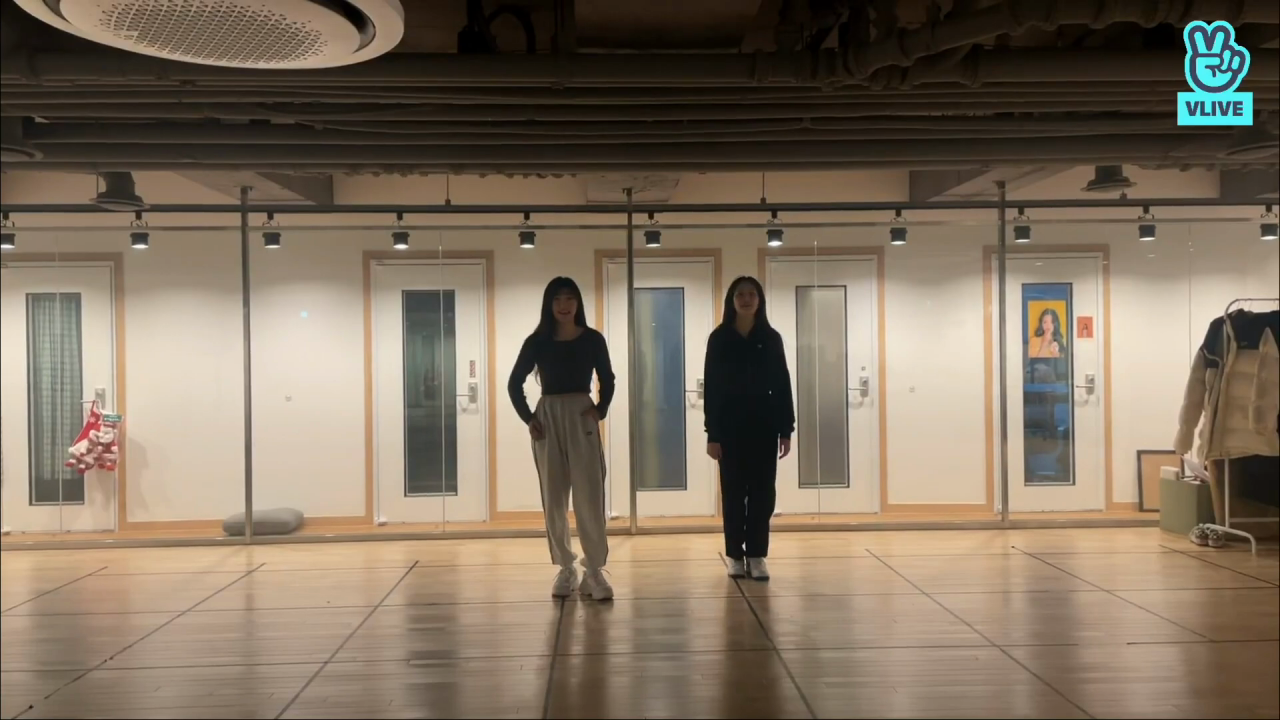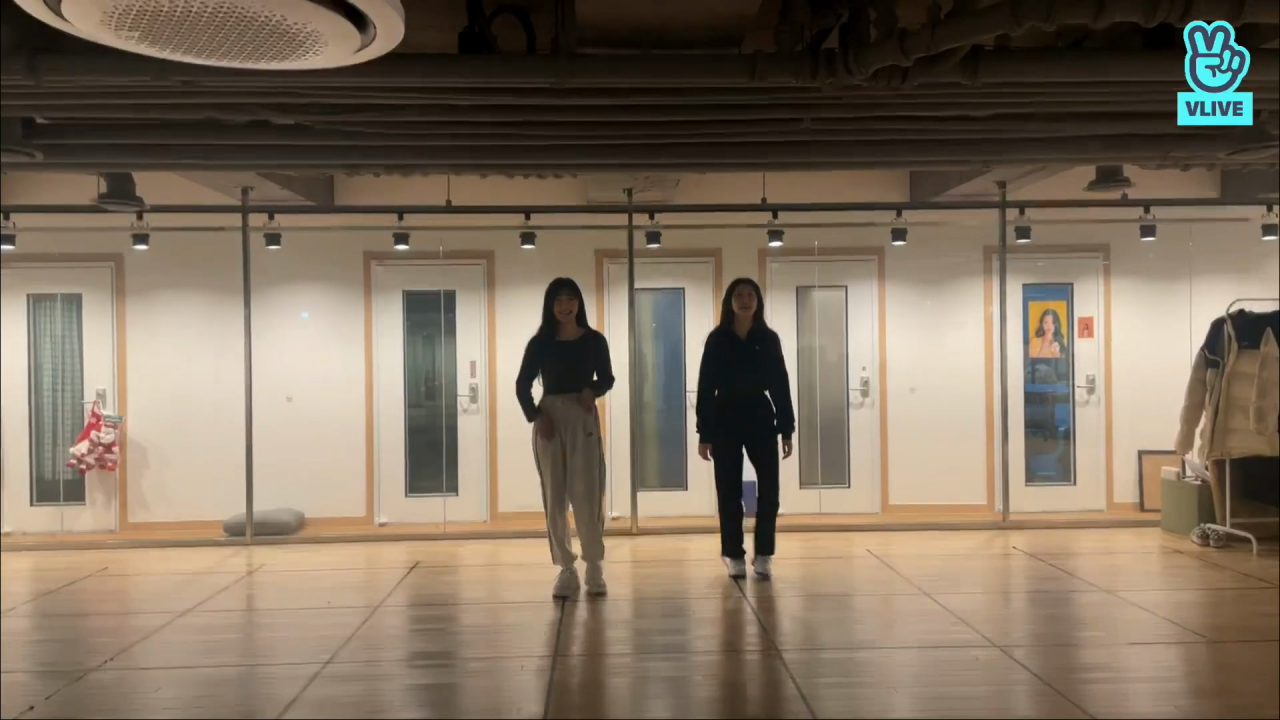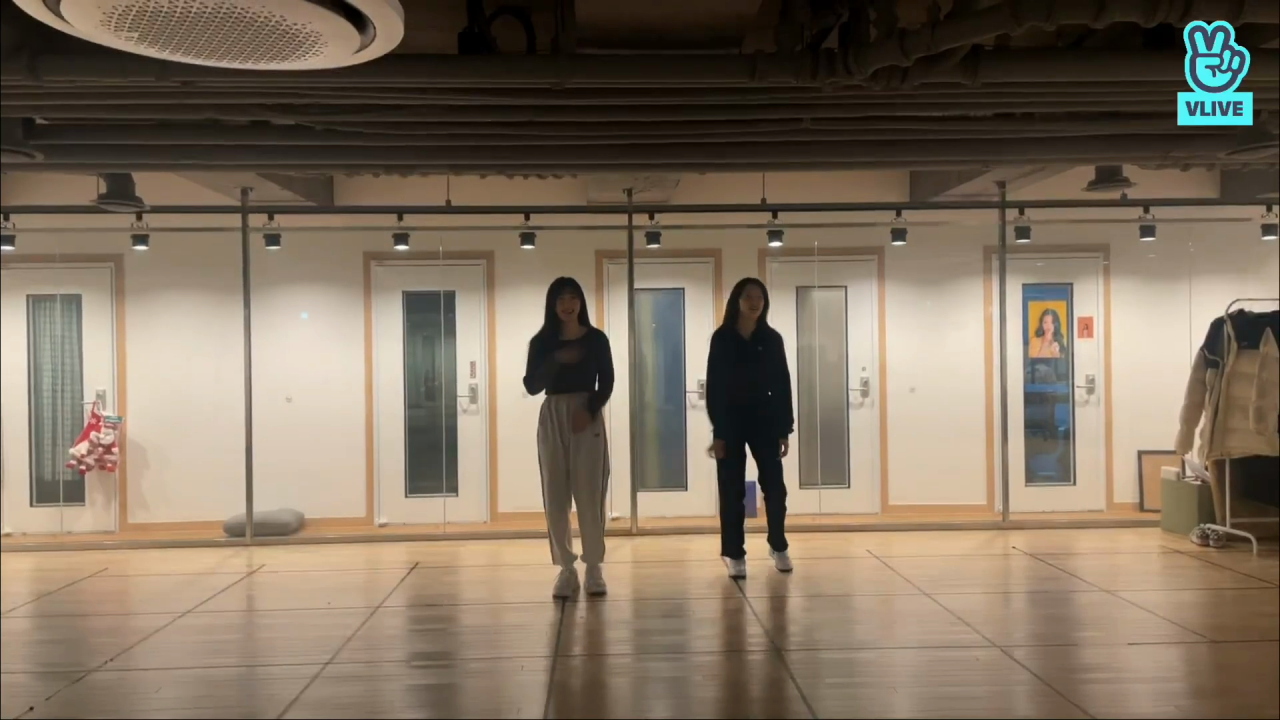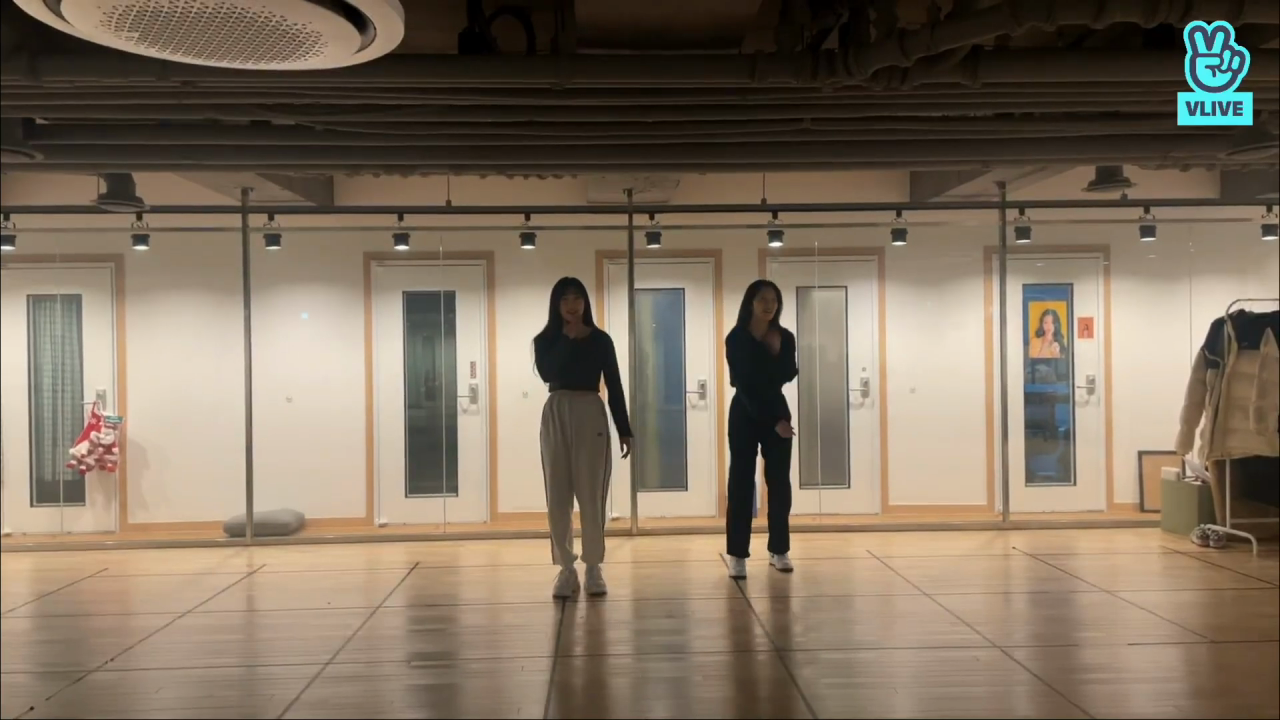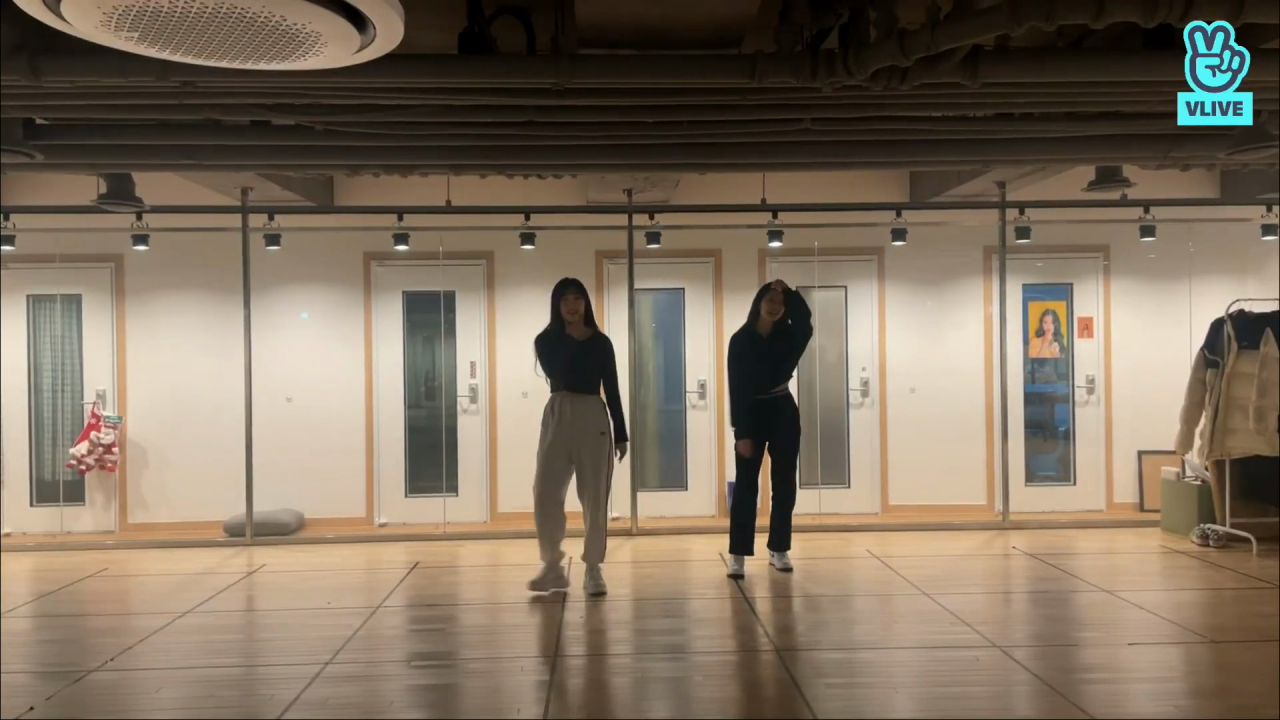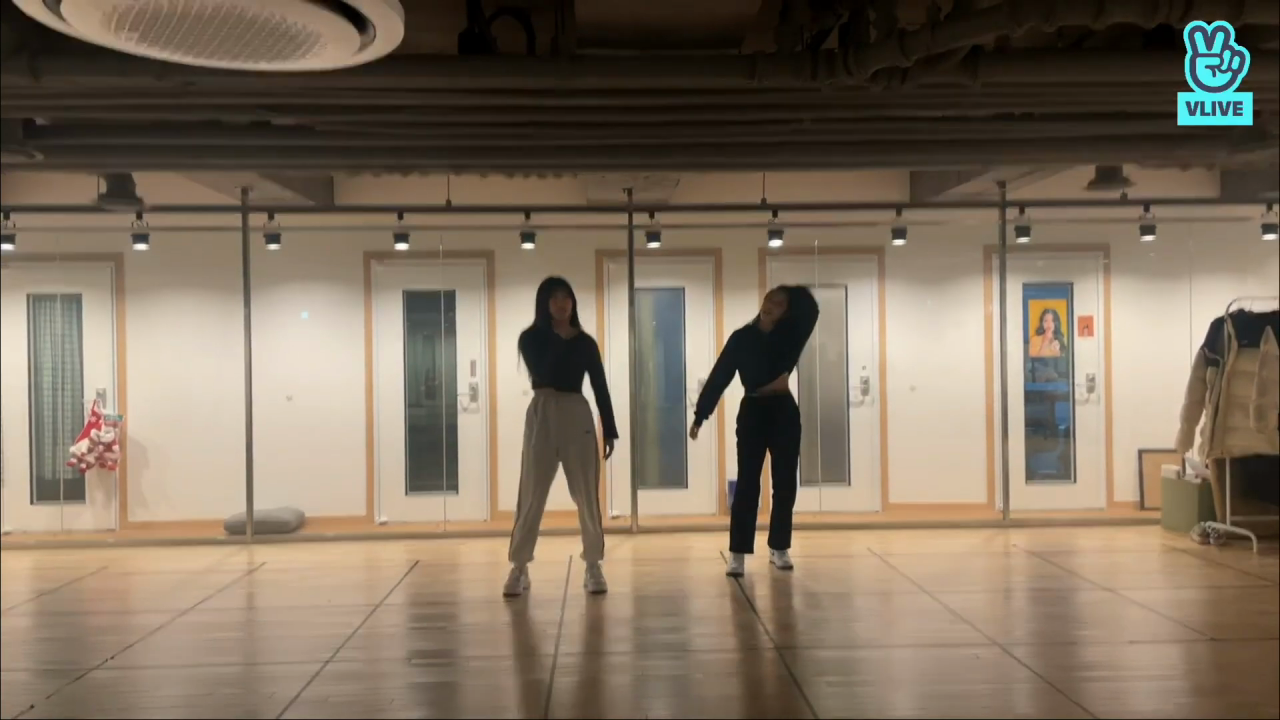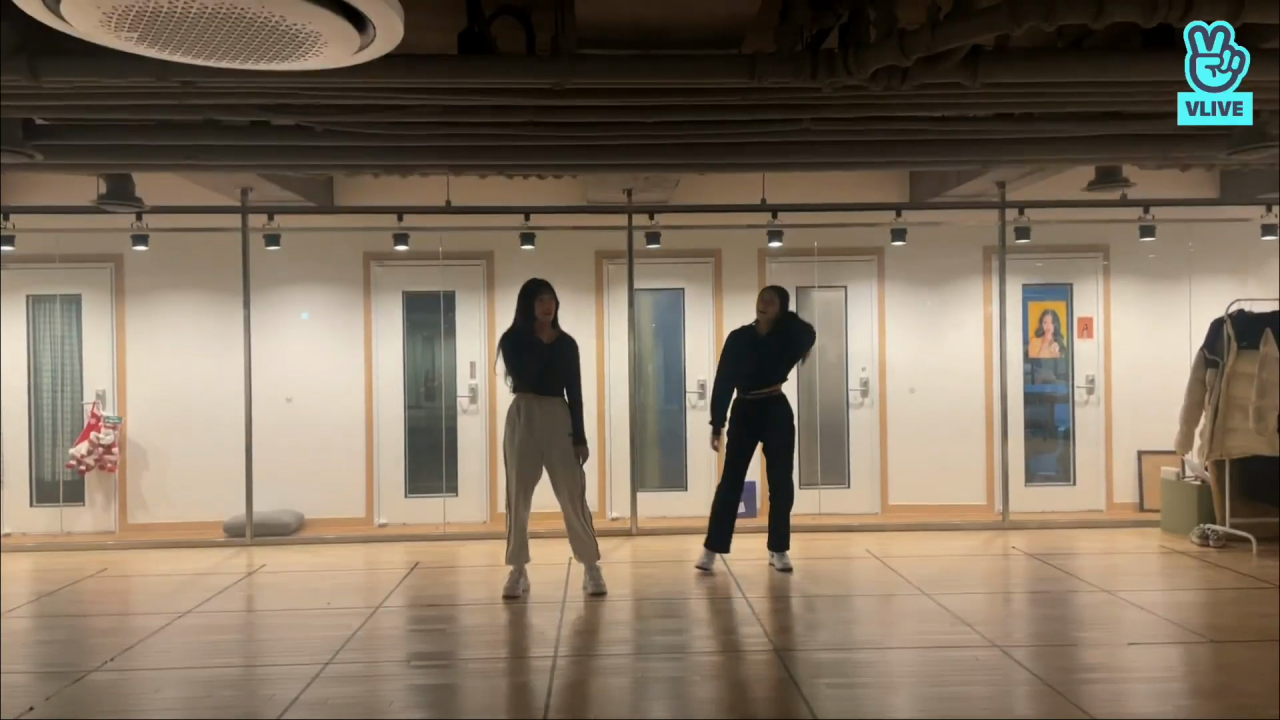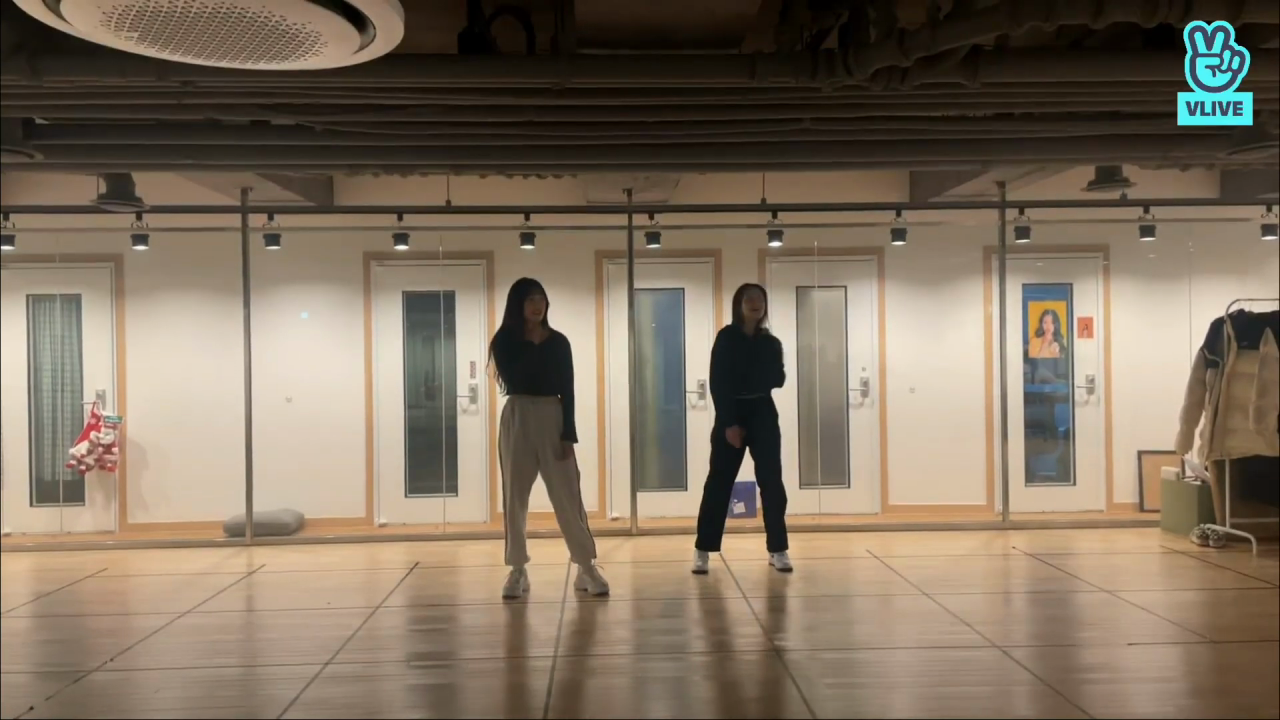
dt=0.3s
person 1, frame 1
left shoulder: (592, 339)
right shoulder: (537, 342)
left elbow: (607, 380)
right elbow: (515, 384)
left wrist: (600, 409)
right wrist: (528, 419)
left hip: (581, 417)
right hip: (548, 418)
left knee: (589, 494)
right knee: (554, 498)
left ankle: (594, 570)
right ankle: (566, 569)
person 1, frame 2
left shoulder: (594, 340)
right shoulder: (539, 343)
left elbow: (607, 378)
right elbow: (522, 385)
left wrist: (593, 390)
right wrist: (535, 414)
left hip: (583, 418)
right hip: (548, 420)
left knee: (586, 494)
right knee: (555, 498)
left ankle: (594, 566)
right ankle: (566, 569)
person 1, frame 3
left shoulder: (596, 339)
right shoulder: (542, 342)
left elbow: (607, 382)
right elbow: (530, 385)
left wrist: (591, 410)
right wrist: (556, 361)
left hip: (587, 419)
right hip: (552, 418)
left knee: (590, 495)
right knee: (555, 497)
left ankle: (593, 567)
right ankle: (566, 569)
person 1, frame 4
left shoulder: (600, 339)
right shoulder: (546, 340)
left elbow: (614, 386)
right elbow: (547, 374)
left wrist: (624, 430)
right wrist: (567, 338)
left hip: (591, 414)
right hip: (556, 415)
left knee: (591, 495)
right knee: (558, 497)
left ankle: (593, 568)
right ankle: (566, 569)
person 1, frame 5
left shoulder: (600, 342)
right shoulder: (547, 340)
left elbow: (612, 389)
right elbow: (555, 372)
left wrist: (620, 434)
right wrist: (571, 338)
left hip: (593, 416)
right hip: (558, 415)
left knee: (595, 495)
right knee: (546, 493)
left ankle: (593, 568)
right ankle: (552, 566)
person 1, frame 6
left shoulder: (585, 341)
right shoulder: (532, 338)
left elbow: (600, 386)
right elbow: (540, 371)
left wrist: (609, 432)
right wrist: (559, 339)
left hip: (577, 414)
right hip: (541, 414)
left knee: (586, 494)
right knee: (531, 494)
left ankle: (593, 566)
right ankle: (519, 568)
person 1, frame 7
left shoulder: (567, 343)
right shoulder: (513, 340)
left elbow: (575, 392)
right elbow: (521, 376)
left wrist: (580, 438)
right wrist: (541, 344)
left hip: (558, 417)
right hip: (523, 417)
left knee: (573, 496)
right knee: (518, 497)
left ankle: (591, 567)
right ankle: (518, 570)
person 1, frame 8
left shoulder: (558, 341)
right shoulder: (504, 341)
left elbow: (567, 390)
right elbow: (512, 380)
left wrist: (569, 434)
right wrist: (532, 346)
left hip: (552, 417)
right hip: (517, 418)
left knee: (567, 495)
right knee: (515, 497)
left ankle: (586, 567)
right ankle: (518, 570)
person 2, frame 1
left shoulder: (770, 338)
right shoulder: (719, 338)
left elbow: (782, 384)
right elbow: (711, 387)
left wrist: (786, 429)
right wrist: (713, 433)
left hip: (763, 418)
right hip: (730, 419)
left knee: (763, 489)
right knee: (733, 490)
left ankle: (756, 555)
right ankle: (735, 555)
person 2, frame 2
left shoulder: (768, 339)
right shoulder: (718, 339)
left elbow: (780, 384)
right elbow: (706, 387)
left wrist: (786, 429)
right wrist: (704, 433)
left hip: (760, 415)
right hip: (726, 417)
left knee: (769, 487)
right knee: (729, 489)
left ankle: (762, 554)
right ankle: (734, 555)
person 2, frame 3
left shoulder: (772, 339)
right shoulder: (722, 338)
left elbow: (782, 384)
right elbow: (715, 387)
left wrist: (784, 429)
right wrist: (718, 431)
left hip: (764, 415)
right hip: (731, 417)
left knee: (774, 485)
right knee: (731, 489)
left ankle: (778, 547)
right ankle: (734, 555)
person 2, frame 4
left shoulder: (783, 337)
right shoulder: (736, 339)
left elbow: (789, 374)
right elbow: (744, 384)
left wrist: (779, 352)
right wrist: (772, 420)
left hip: (777, 410)
right hip: (745, 414)
left knee: (780, 485)
right knee: (741, 486)
left ankle: (778, 550)
right ankle: (737, 555)
person 2, frame 5
left shoulder: (788, 334)
right shoulder: (741, 339)
left elbow: (805, 322)
right elbow: (737, 387)
left wrist: (790, 294)
right wrist: (741, 431)
left hip: (784, 411)
right hip: (751, 413)
left knee: (785, 484)
right knee: (746, 485)
left ankle: (779, 549)
right ankle: (738, 554)
person 2, frame 6
left shoulder: (789, 334)
right shoulder: (742, 337)
left elbow: (810, 308)
right elbow: (719, 376)
left wrist: (791, 301)
right wrist: (700, 415)
left hip: (783, 410)
right hip: (753, 410)
left knee: (785, 482)
right knee: (748, 483)
left ankle: (779, 548)
right ankle: (738, 553)
person 2, frame 7
left shoulder: (785, 339)
right shoulder: (738, 338)
left elbow: (808, 335)
right elbow: (723, 381)
left wrist: (785, 317)
right wrist: (716, 424)
left hip: (777, 412)
right hip: (744, 412)
left knee: (781, 484)
right knee: (730, 482)
left ankle: (778, 550)
right ankle: (712, 548)
person 2, frame 8
left shoulder: (770, 342)
right shoulder: (726, 338)
left elbow: (778, 379)
right elbow: (718, 384)
left wrist: (768, 346)
right wrist: (728, 423)
left hip: (762, 412)
right hip: (730, 415)
left knee: (772, 483)
right knee: (719, 482)
left ankle: (777, 550)
right ankle: (703, 551)
